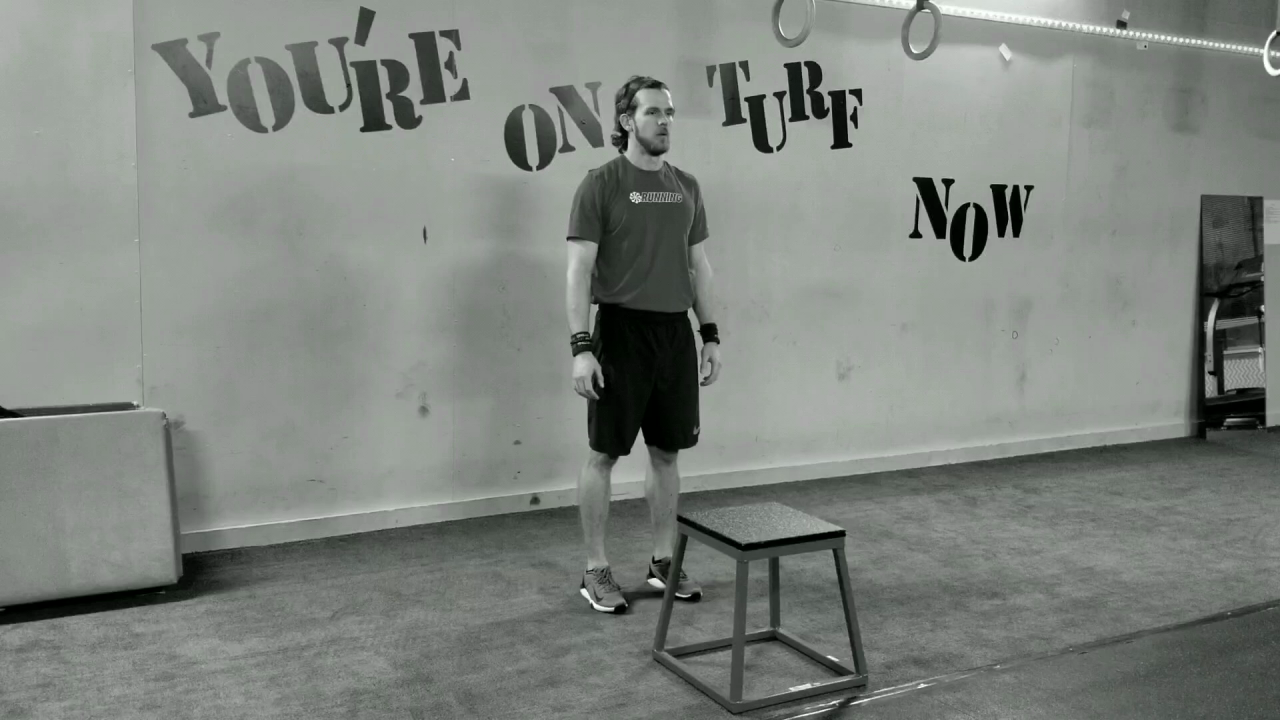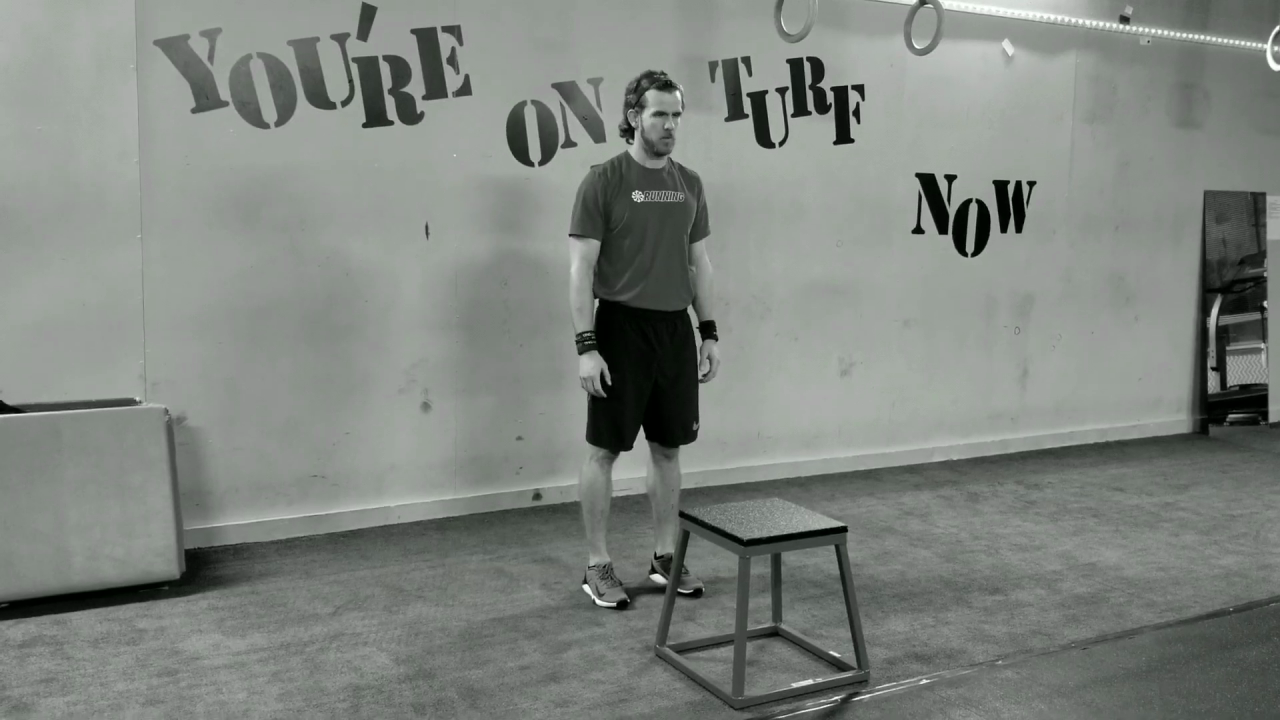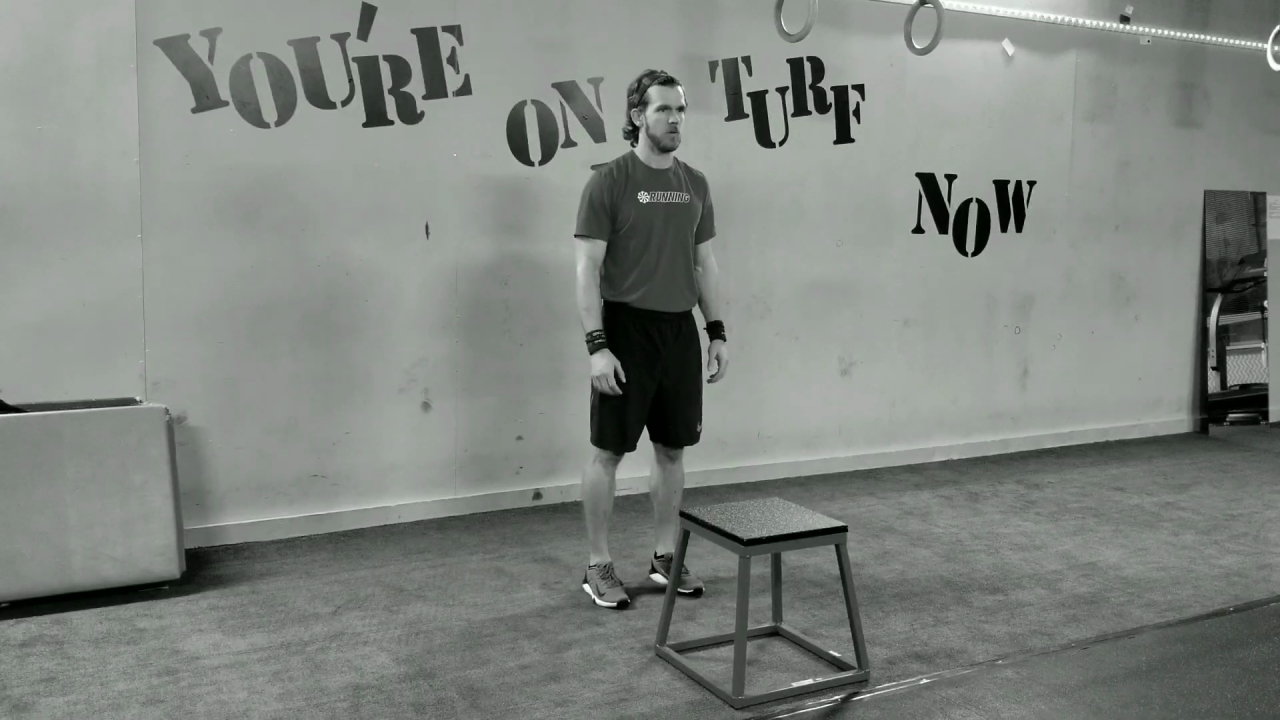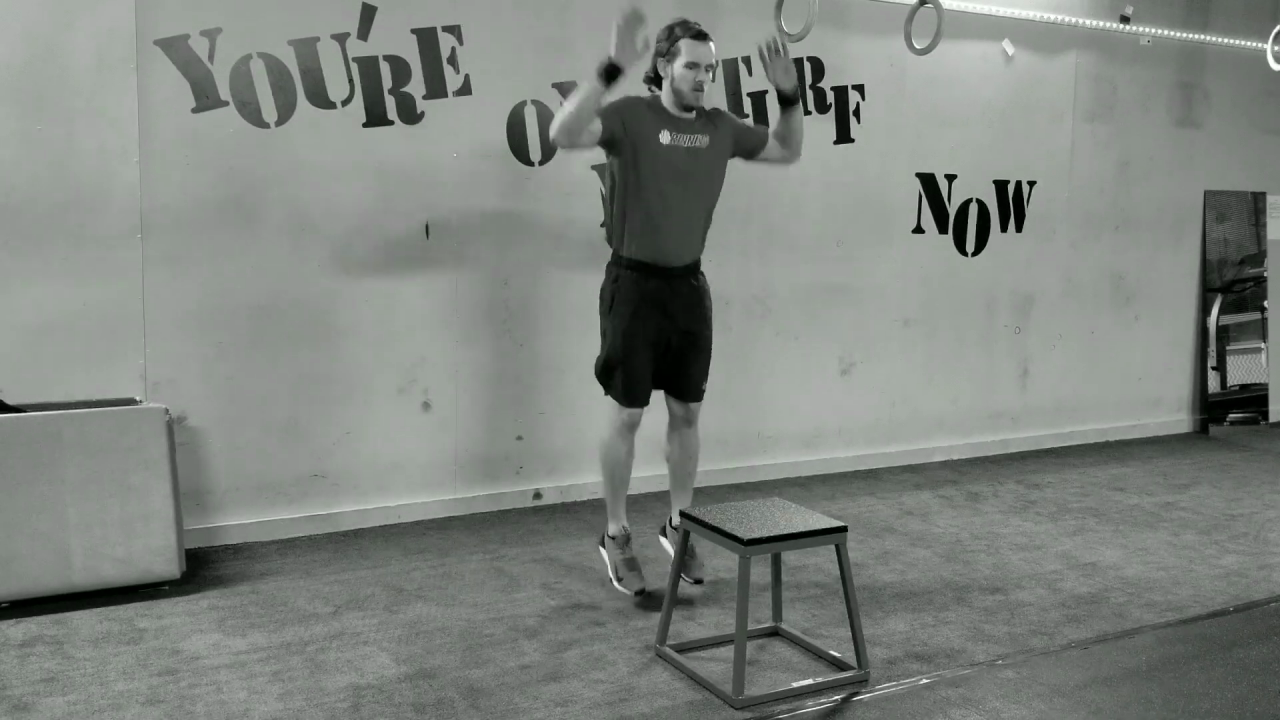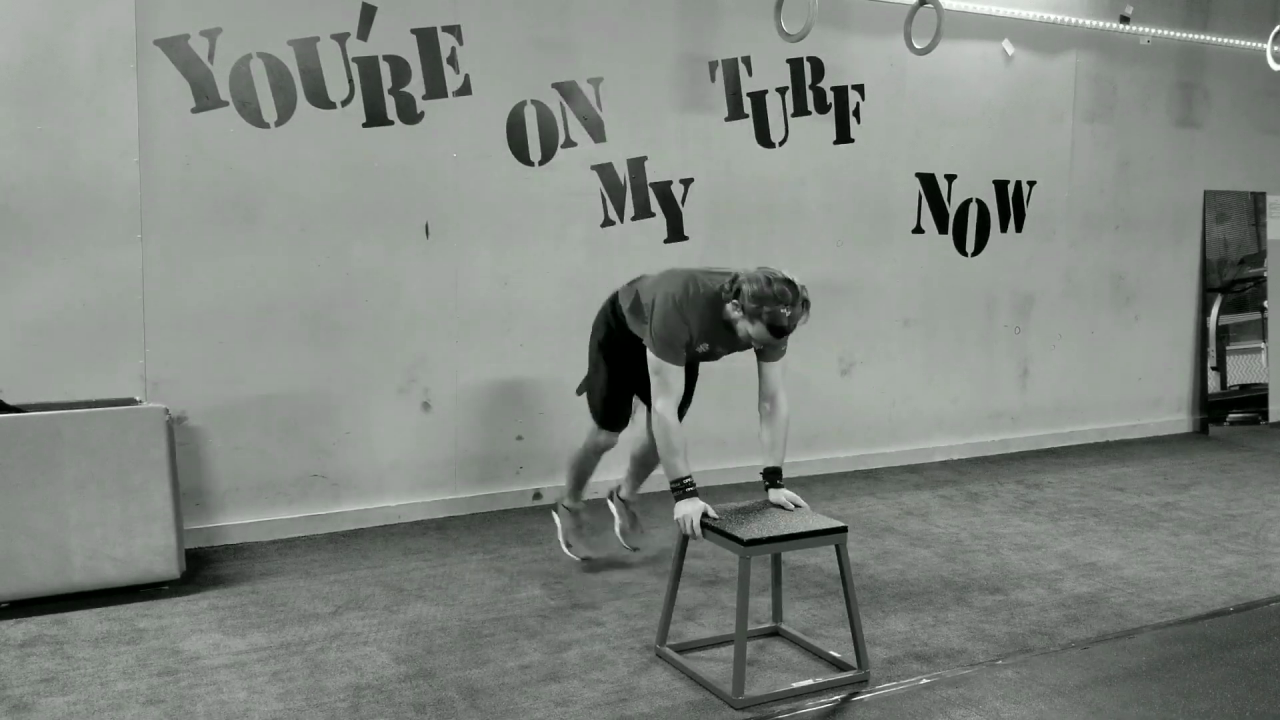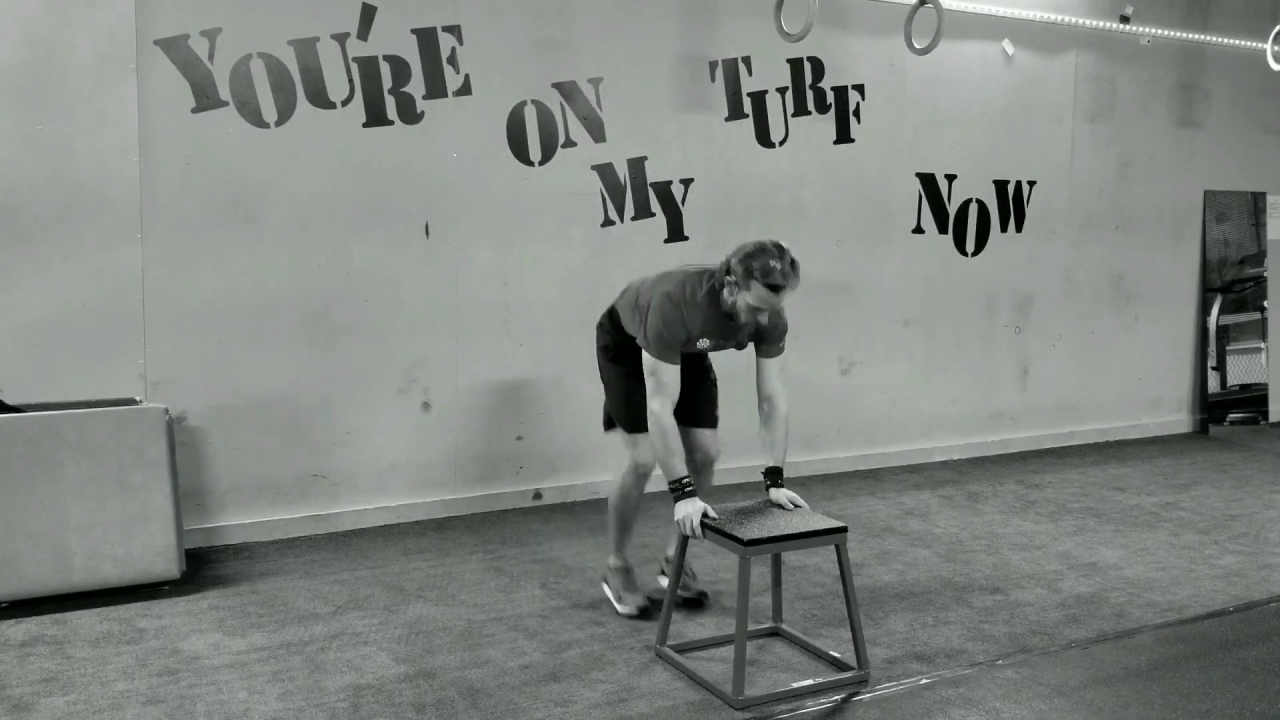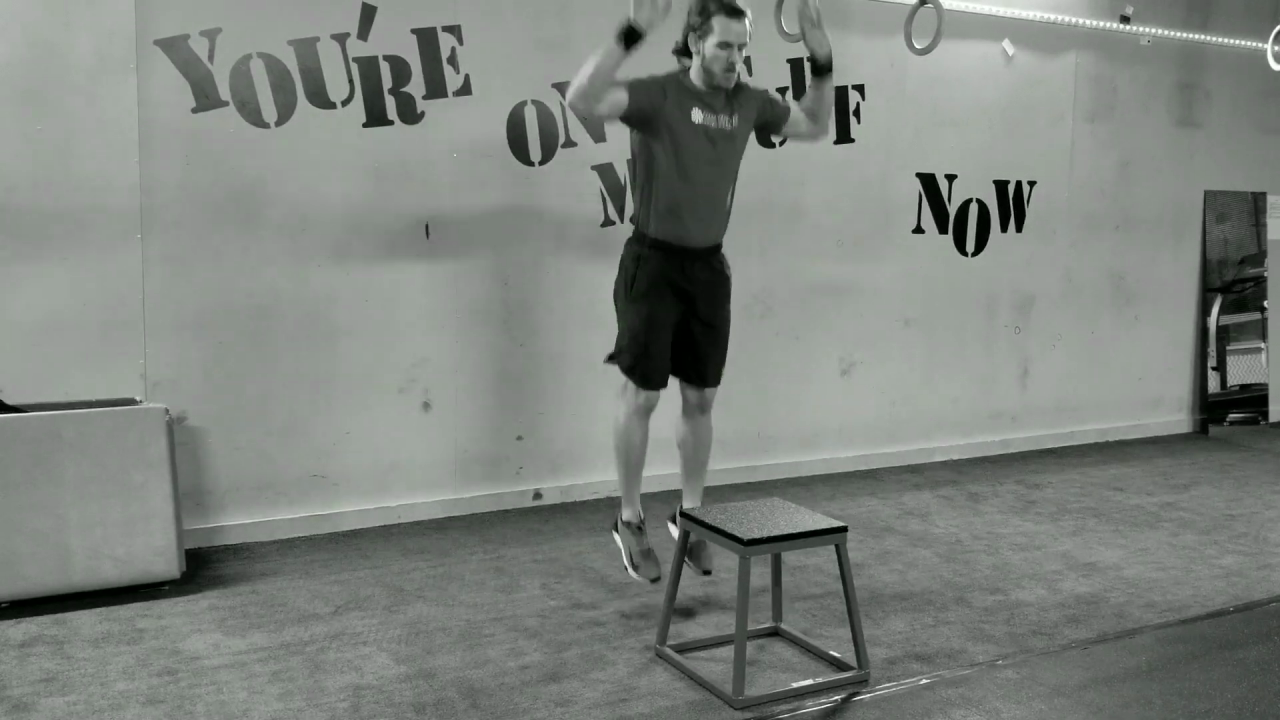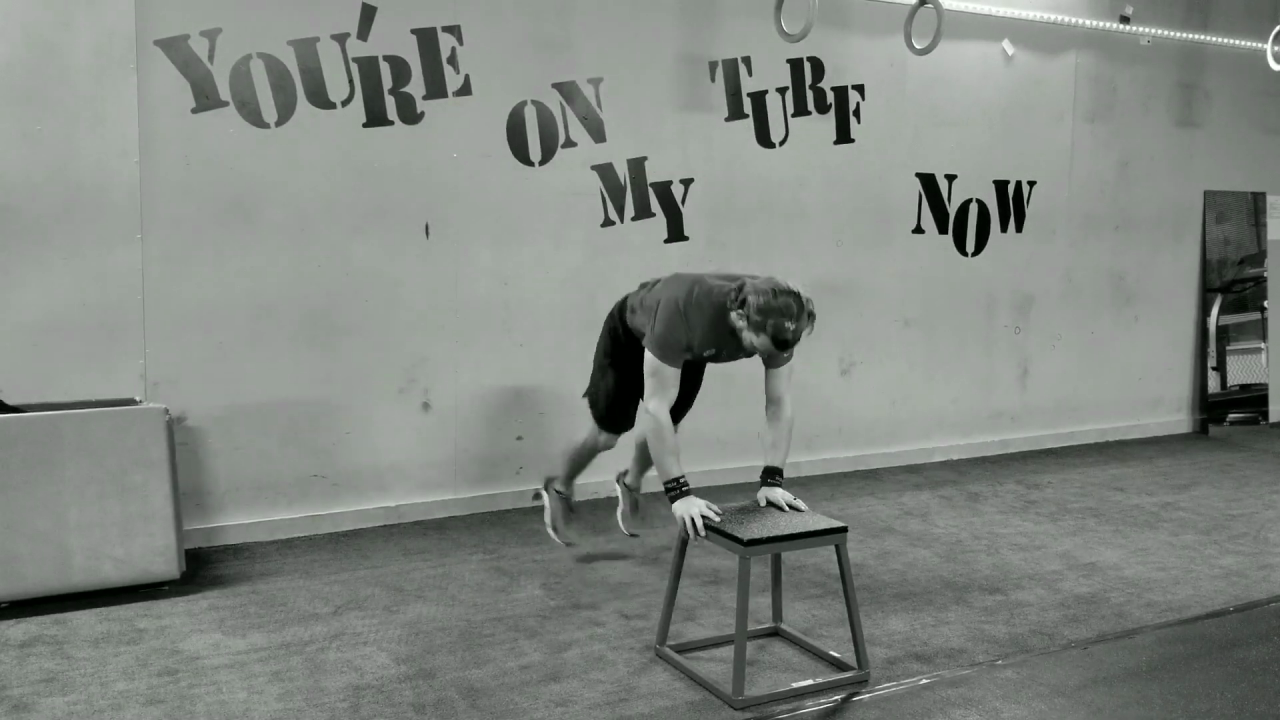
dt=0.7s
person 1, frame 1
left shoulder: (686, 186)
right shoulder: (600, 185)
left elbow: (699, 265)
right elbow: (579, 270)
left wrist: (711, 334)
right wrist: (580, 347)
left hip: (676, 333)
right hip: (622, 331)
left knee: (667, 451)
right knee: (604, 452)
left ankle: (663, 560)
right ankle: (596, 569)
person 1, frame 2
left shoulder: (689, 183)
right shoulder: (603, 182)
left elbow: (699, 262)
right elbow: (581, 269)
left wrist: (709, 332)
right wrist: (586, 346)
left hip: (675, 330)
right hip: (622, 329)
left knee: (668, 448)
right knee: (605, 449)
left ankle: (665, 556)
right ankle: (598, 565)
person 1, frame 3
left shoulder: (695, 184)
right shoulder: (609, 183)
left elbow: (704, 261)
right elbow: (588, 267)
left wrist: (716, 331)
right wrist: (598, 344)
left hip: (679, 331)
right hip: (626, 330)
left knee: (673, 450)
right knee: (609, 452)
left ankle: (665, 556)
right ankle: (599, 565)
person 1, frame 4
left shoulder: (719, 127)
right shoulder: (629, 116)
left elbow: (788, 151)
right elbow: (562, 133)
left wrist: (787, 90)
right wrist: (612, 68)
left hip: (689, 286)
right hip: (634, 285)
left knee: (685, 413)
right knee: (627, 413)
left ankle: (679, 525)
right ankle: (617, 536)
person 1, frame 5
left shoulder: (773, 317)
right shoulder: (679, 302)
left elbow: (772, 401)
right elbow: (664, 405)
left wrist: (774, 481)
right wrist: (684, 492)
right hip: (627, 332)
left knee: (661, 434)
right knee: (607, 434)
left ankle: (624, 500)
right ankle: (570, 508)
person 1, frame 6
left shoulder: (770, 313)
right shoulder: (675, 301)
left elbow: (772, 399)
right elbow: (659, 407)
left wrist: (774, 481)
right wrist: (683, 495)
left hip: (688, 348)
right hip: (628, 344)
left knee: (705, 452)
right knee: (644, 460)
left ankle: (675, 560)
right ankle: (617, 566)
person 1, frame 7
left shoulder: (748, 100)
right shoulder: (658, 91)
left elbow: (815, 120)
right elbow: (580, 100)
left wrist: (820, 56)
left hip: (707, 269)
right hip: (652, 266)
left knee: (700, 402)
right knee: (642, 400)
left ankle: (689, 513)
right ankle: (630, 520)
person 1, frame 8
left shoulder: (771, 323)
right shoulder: (684, 309)
left elbow: (780, 403)
right elbow: (655, 405)
left wrist: (773, 480)
right wrist: (679, 493)
right hip: (631, 335)
left knee: (666, 428)
right knee: (605, 435)
left ankle: (630, 484)
right ankle: (559, 490)
